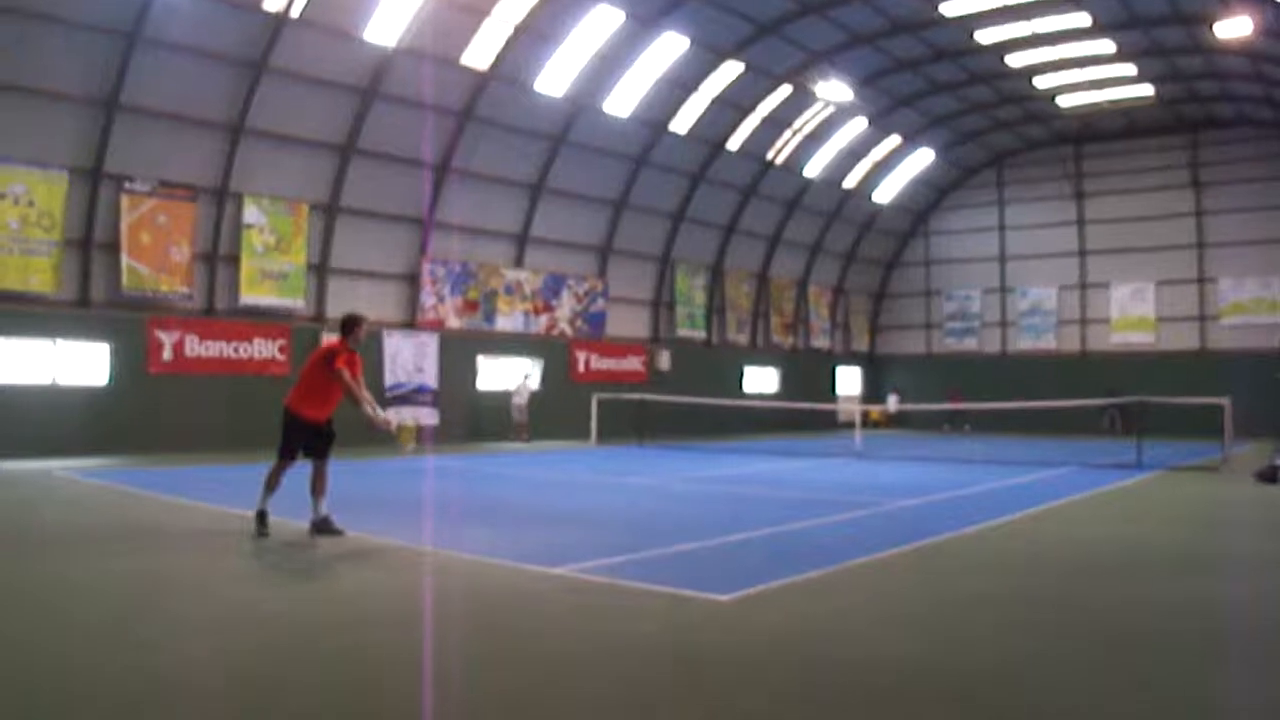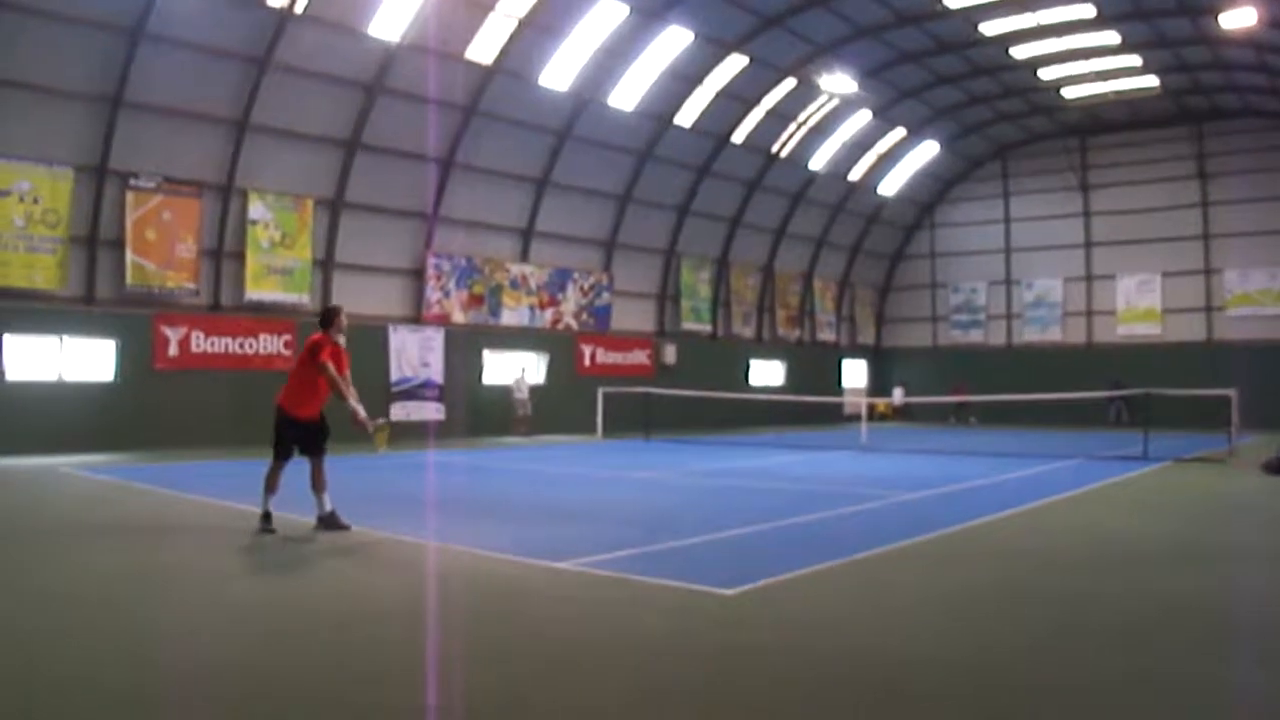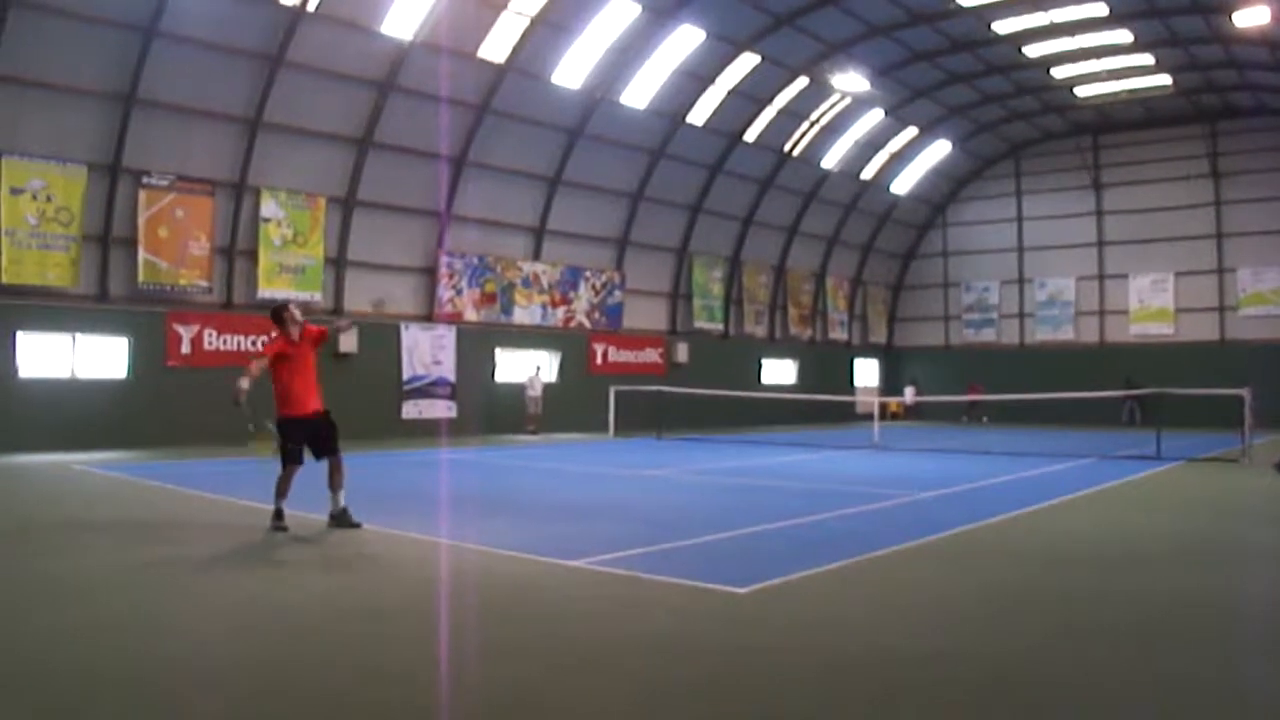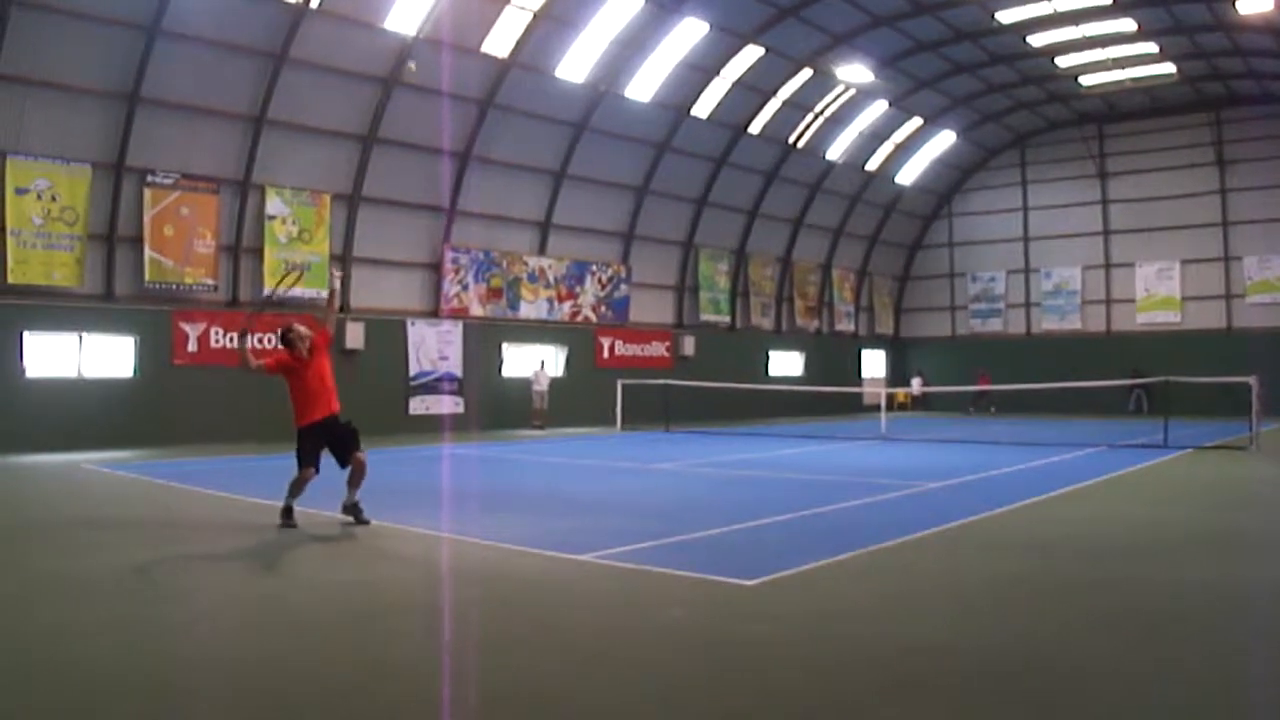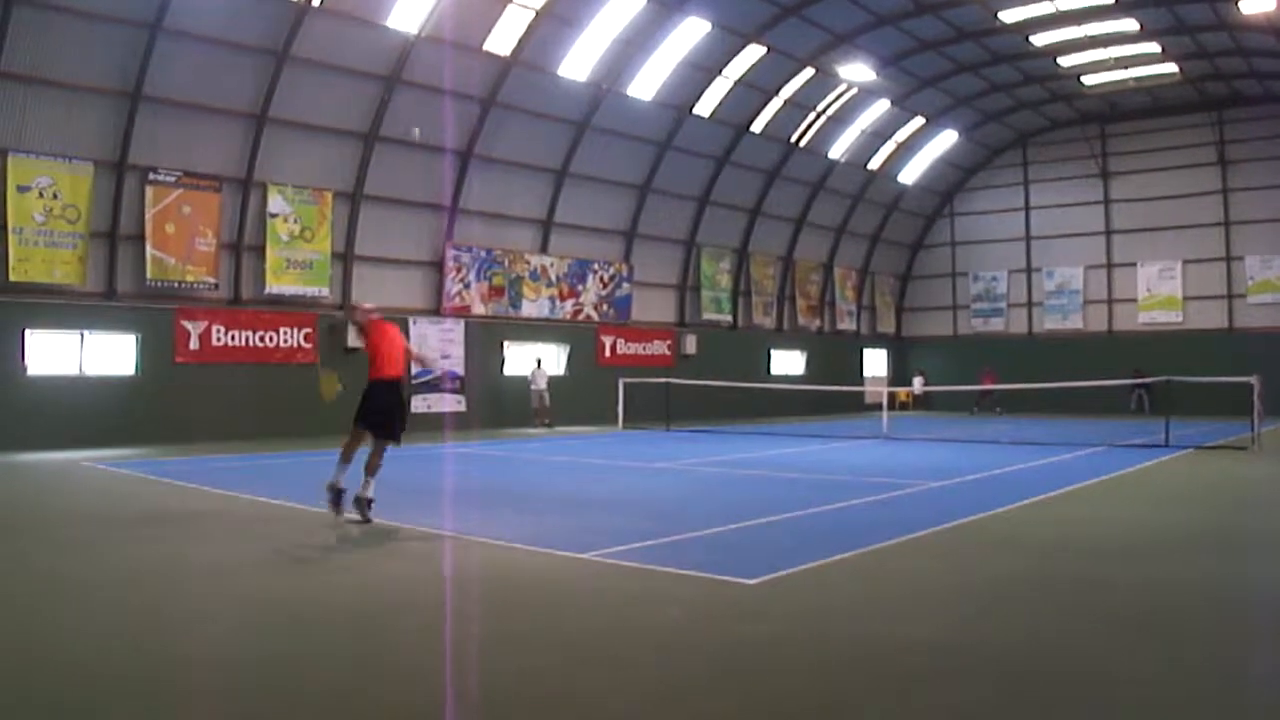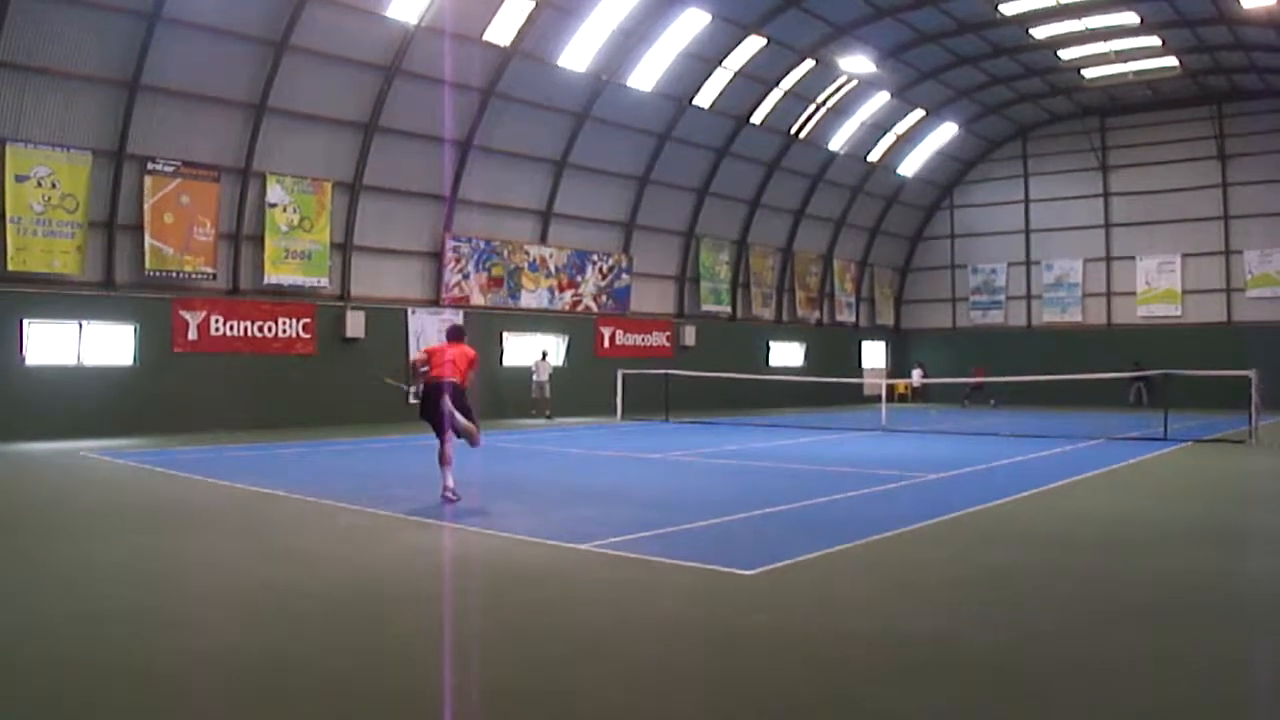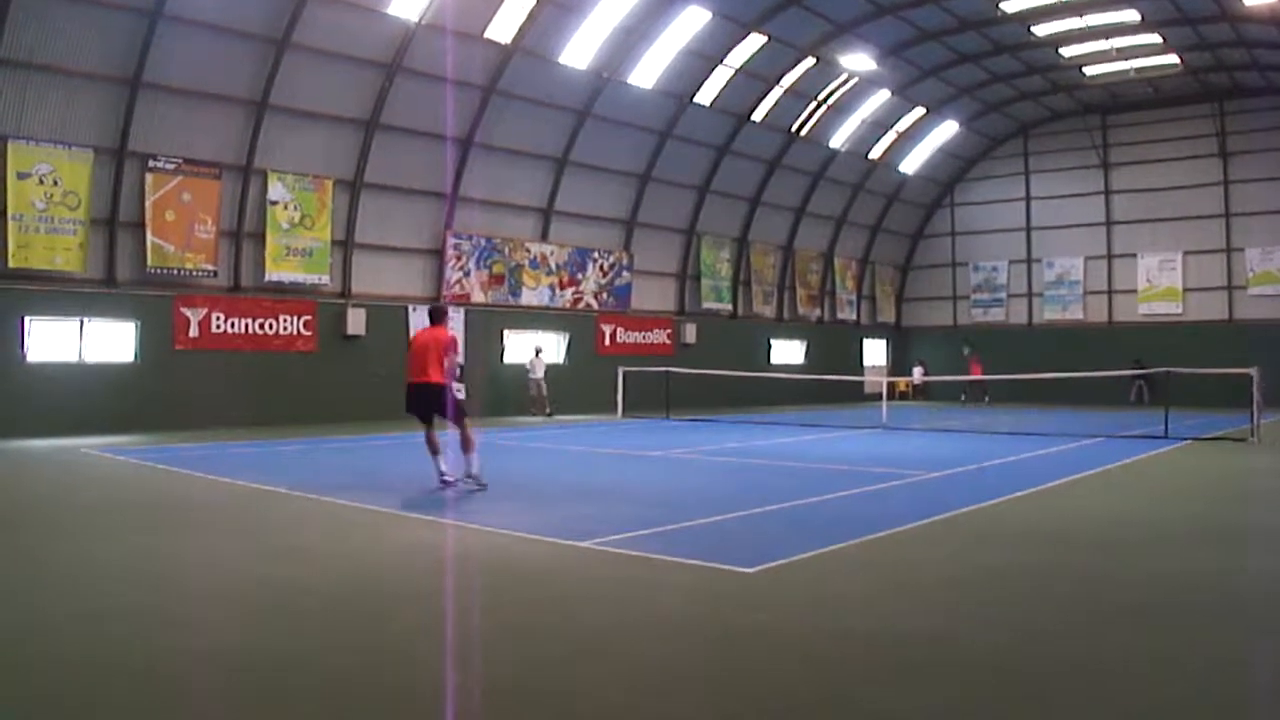
dt=0.5s
person 1, frame 1
left shoulder: (353, 358)
right shoulder: (334, 352)
left elbow: (362, 389)
right elbow: (348, 387)
left wrist: (380, 414)
right wrist: (370, 414)
left hip: (320, 418)
right hip: (298, 414)
left knee: (321, 464)
right knee: (284, 463)
left ankle: (319, 518)
right ankle: (262, 512)
person 1, frame 2
left shoulder: (339, 350)
right shoulder: (318, 344)
left elbow: (347, 384)
right elbow: (333, 380)
left wrist: (360, 412)
right wrist: (354, 408)
left hip: (313, 414)
right hip: (290, 413)
left knee: (318, 461)
right knee: (279, 463)
left ankle: (325, 513)
right ankle: (266, 513)
person 1, frame 3
left shoulder: (310, 334)
right shoulder: (276, 344)
left elbow: (340, 327)
right elbow: (260, 364)
right wrist: (245, 382)
left hip: (316, 412)
right hip: (290, 416)
left knee: (336, 458)
right knee: (291, 468)
left ankle: (338, 512)
right ankle: (278, 513)
person 1, frame 4
left shoulder: (320, 346)
right shoulder: (286, 360)
left elbow: (331, 313)
right elbow: (254, 365)
left wrist: (335, 286)
right wrist: (244, 344)
left hip: (333, 419)
right hip: (309, 426)
left knee: (359, 460)
right knee: (307, 473)
left ankle: (351, 503)
right ankle: (287, 508)
person 1, frame 5
left shoulder: (390, 328)
right shoulder: (371, 326)
left elbow: (408, 352)
left hip: (394, 387)
right hip: (381, 386)
left knee: (381, 445)
right knee: (358, 435)
left ankle: (364, 496)
right ankle: (337, 484)
person 1, frame 6
left shoulder: (433, 349)
right shoulder: (470, 353)
left elbow: (415, 361)
right elbow: (465, 381)
left wrist: (420, 377)
left hip: (429, 392)
right hip: (451, 388)
left knee: (445, 441)
right knee: (473, 438)
left ankle: (448, 488)
right ankle: (455, 415)
person 1, frame 7
left shoulder: (416, 337)
right shoulder: (448, 337)
left elbow: (413, 363)
right elbow: (452, 368)
right wrist: (449, 384)
left hip: (415, 388)
right hip: (437, 388)
left knee: (429, 427)
right knee: (464, 425)
left ankle: (442, 473)
right ankle: (472, 474)
